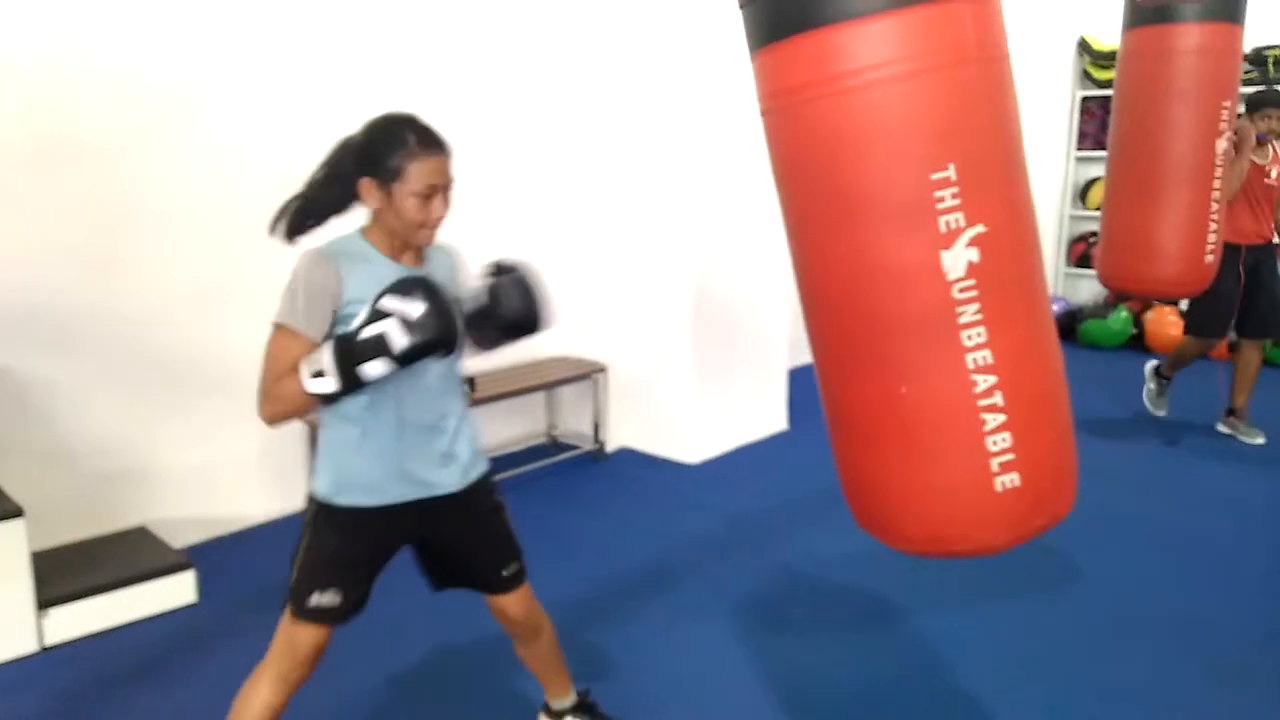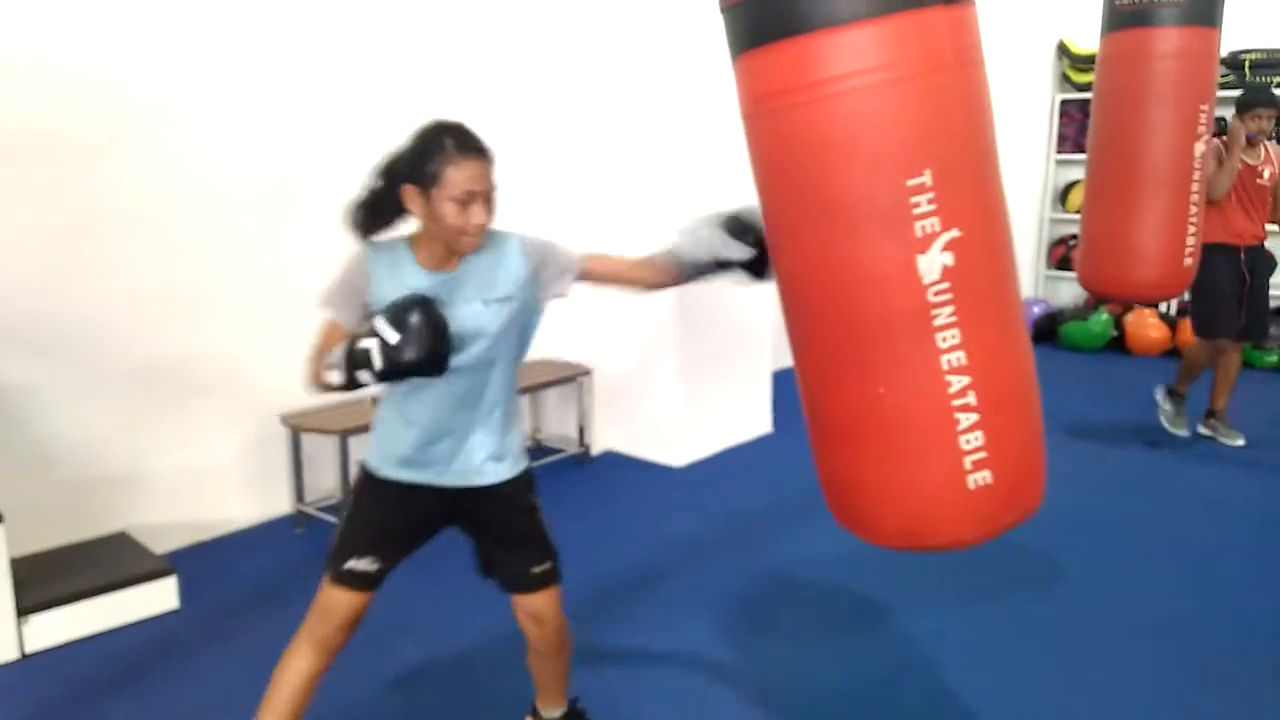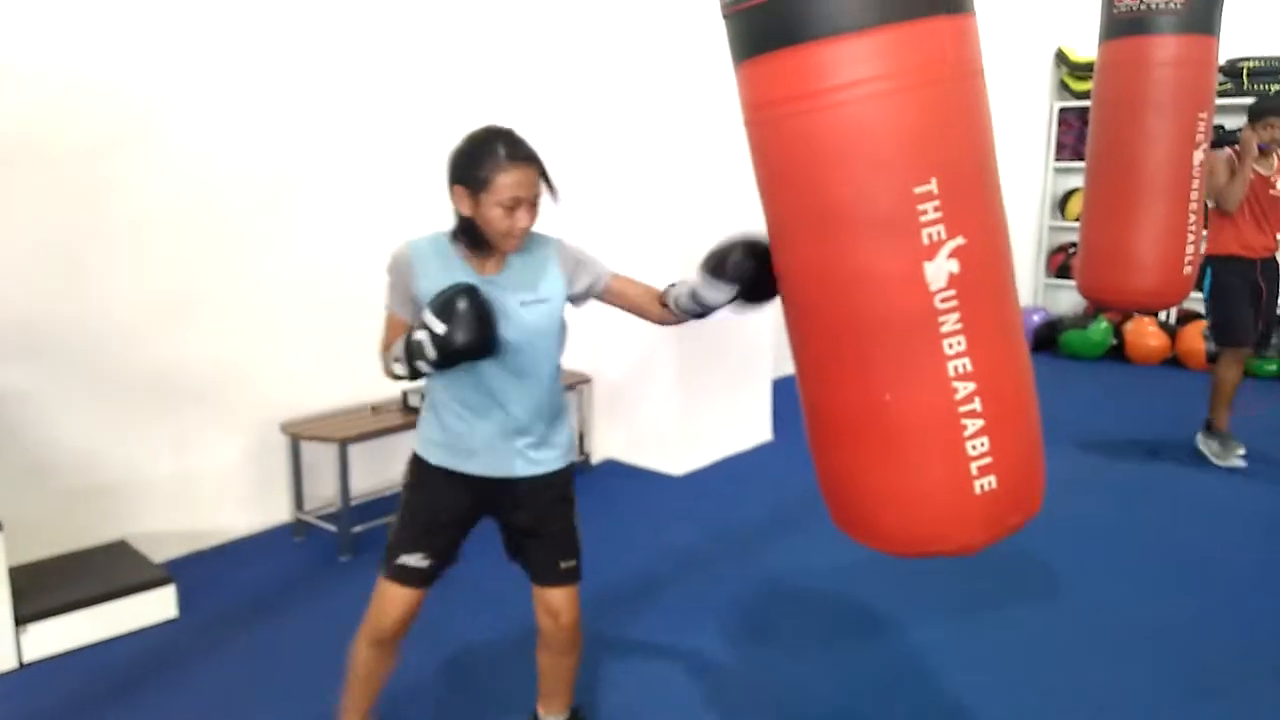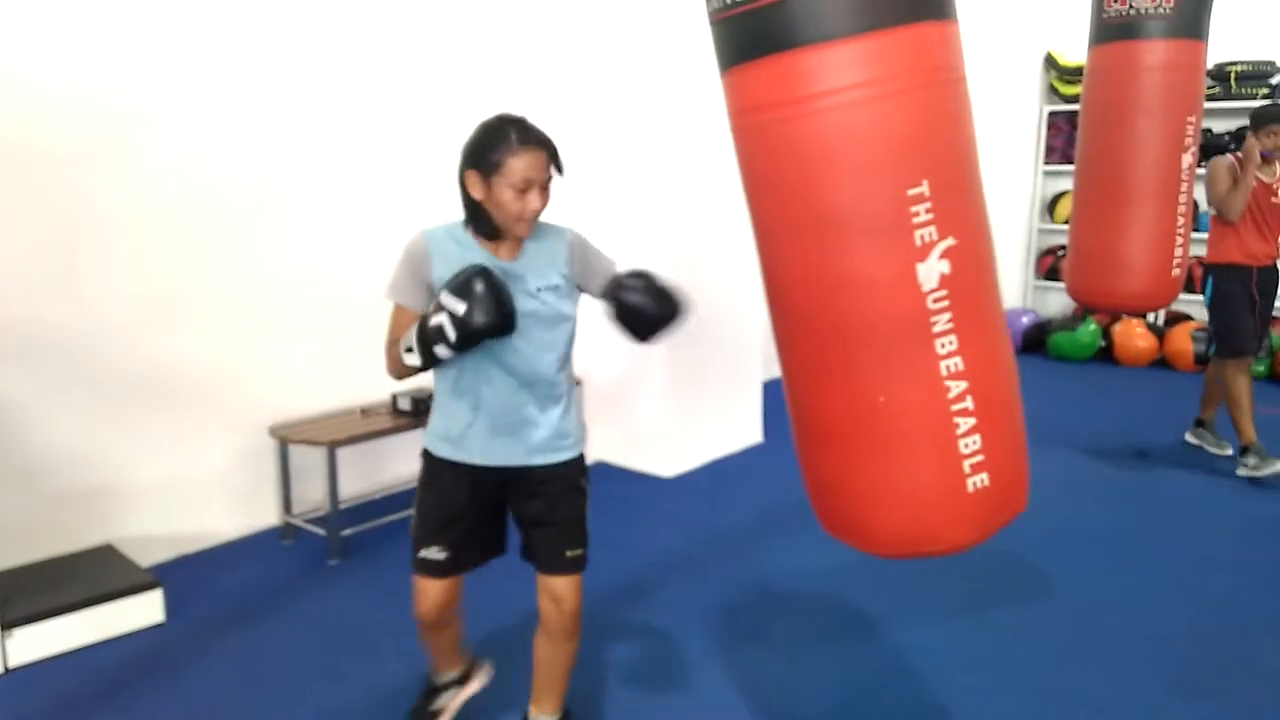
dt=0.1s
person 1, frame 1
left shoulder: (437, 260)
right shoulder: (326, 271)
right elbow: (275, 403)
left wrist: (494, 319)
right wrist: (364, 349)
left hip: (453, 478)
right hip: (357, 494)
left knee: (519, 611)
right knee: (294, 658)
person 1, frame 2
left shoulder: (518, 257)
right shoulder: (371, 268)
left elbow: (639, 274)
right elbow: (322, 370)
left wrist: (707, 248)
right wrist: (366, 357)
left hip: (493, 473)
right hip: (399, 475)
left knee: (543, 618)
right knee: (329, 623)
person 1, frame 3
left shoulder: (558, 260)
right shoulder: (414, 262)
left elbow: (659, 305)
right elbow: (392, 357)
left wrist: (715, 284)
right wrist: (419, 348)
left hip: (536, 464)
right hip: (444, 461)
left knee: (560, 614)
right knee: (387, 618)
person 1, frame 4
left shoulder: (566, 248)
right shoulder: (427, 253)
left elbow: (633, 306)
right elbow: (397, 361)
left wrist: (640, 302)
right wrist: (440, 334)
left hip: (547, 454)
right hip: (457, 454)
left knee: (563, 604)
right knee: (432, 603)
person 2, frame 1
right shoulder: (1223, 151)
right elbow: (1227, 192)
right wrist: (1244, 149)
right hip: (1222, 250)
right knee: (1206, 336)
left ankle: (1235, 414)
right ankle: (1161, 373)
person 2, frame 2
right shoulder: (1213, 150)
right elbow: (1216, 194)
right wrist: (1235, 149)
right hip: (1215, 252)
left knee: (1236, 341)
right knee: (1217, 340)
left ankle: (1215, 416)
right ankle: (1174, 394)
person 2, frame 3
right shoulder: (1223, 160)
right elbow: (1229, 203)
right wrist: (1248, 158)
right hip: (1227, 264)
left knee: (1236, 348)
right knee: (1236, 349)
left ankle: (1216, 425)
right ankle: (1217, 433)
person 2, frame 4
right shoulder: (1224, 166)
right elbow: (1230, 213)
right hip: (1227, 272)
left knee: (1228, 356)
right knee: (1238, 359)
left ankle: (1202, 425)
